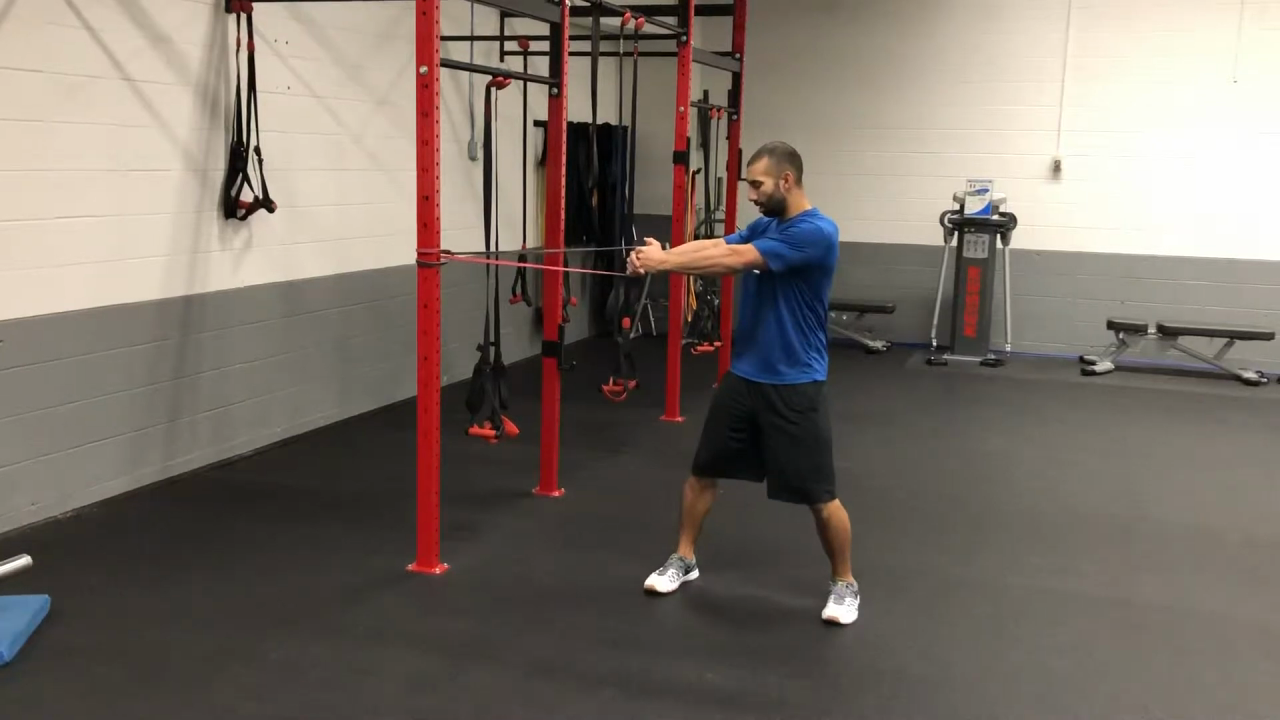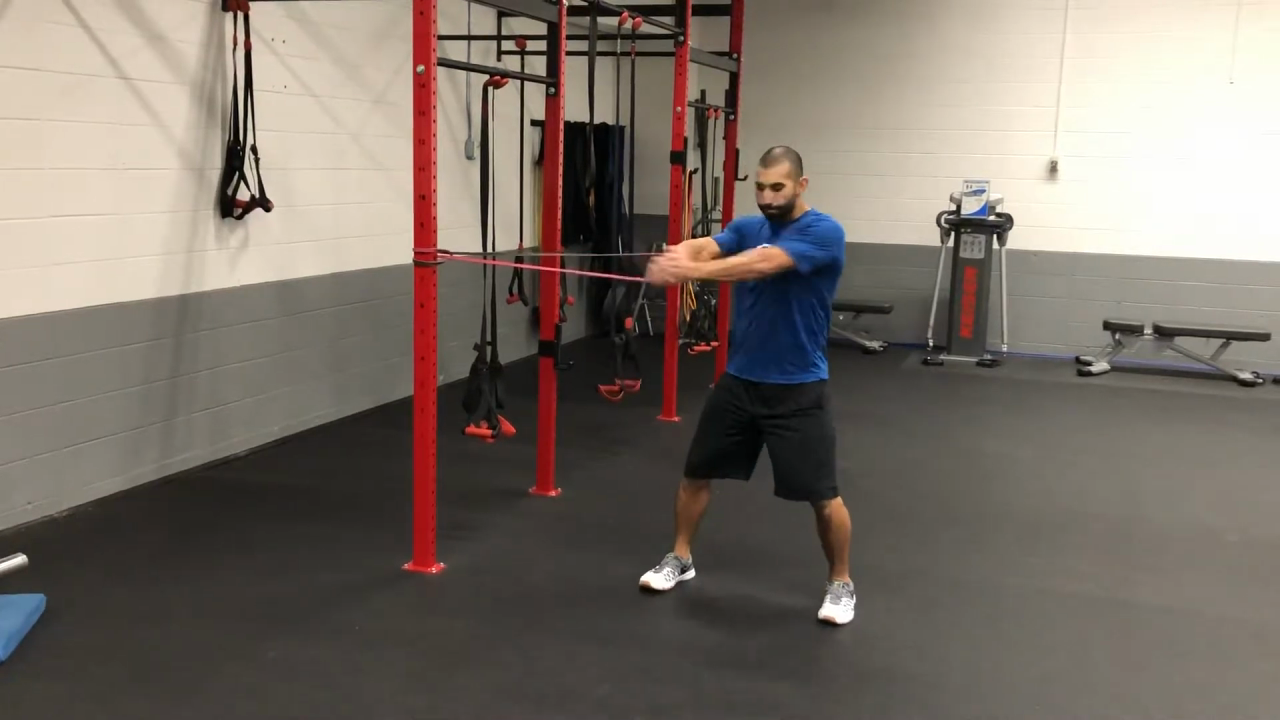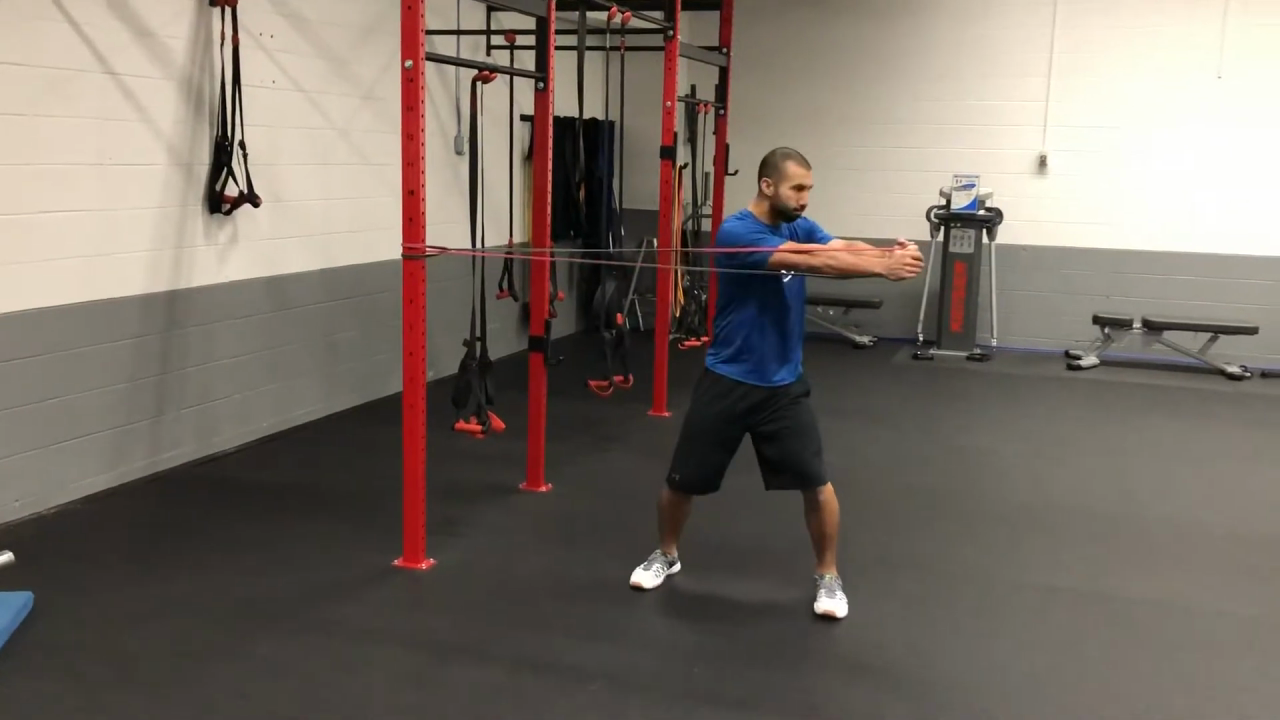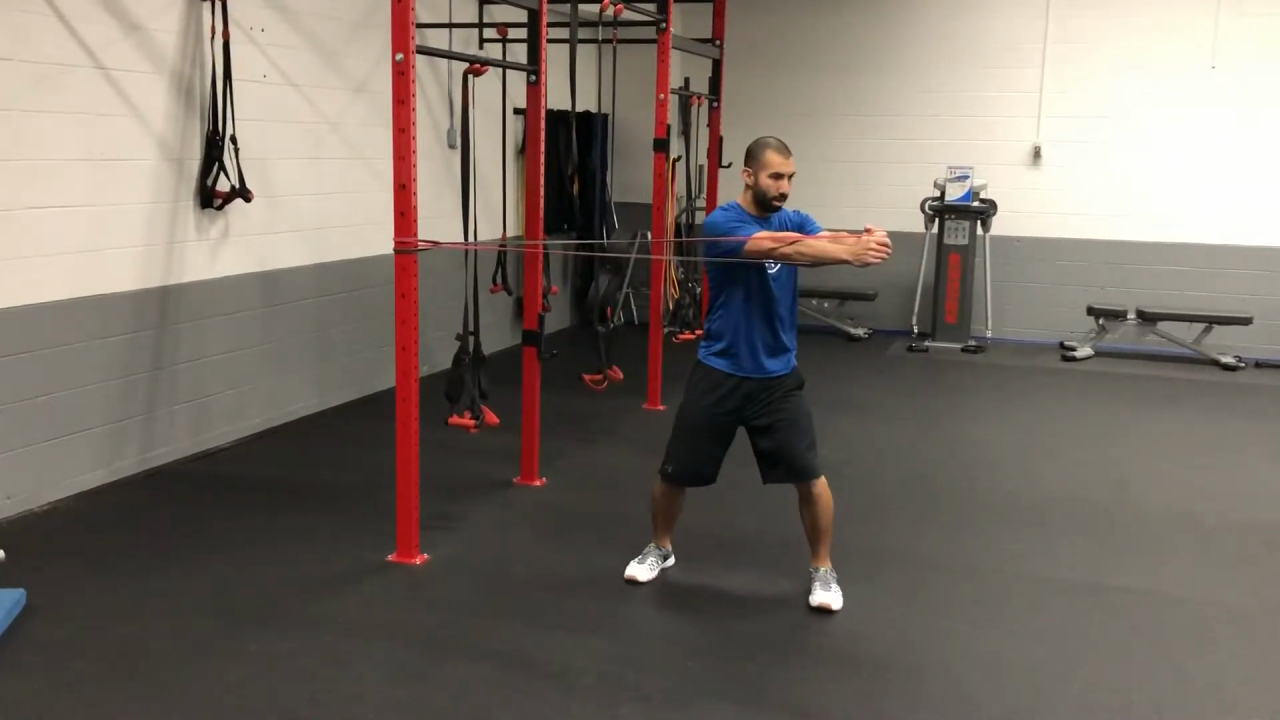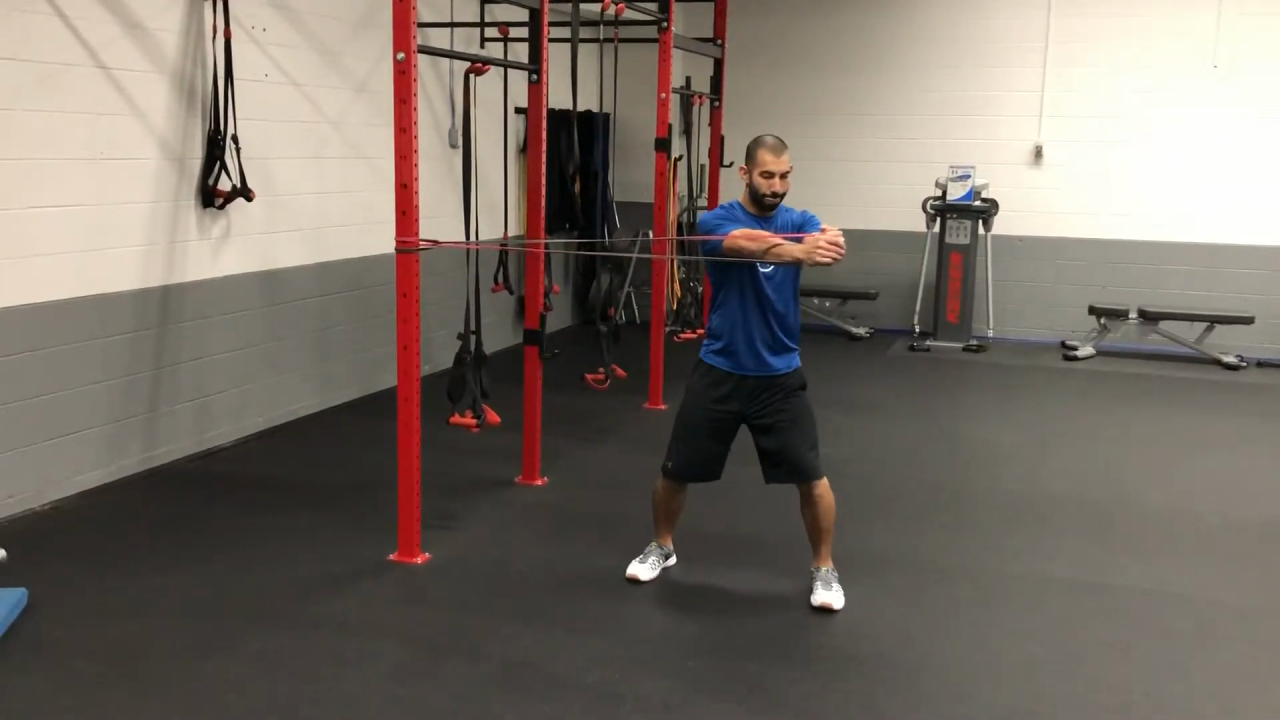
dt=0.7s
person 1, frame 1
left shoulder: (816, 232)
right shoulder: (764, 226)
left elbow: (735, 260)
right elbow: (714, 246)
left wrist: (663, 263)
right wrist: (660, 254)
left hip: (795, 385)
right hip: (742, 375)
left knee: (819, 496)
right knee: (703, 472)
left ankle: (844, 583)
right ankle: (683, 559)
person 1, frame 2
left shoulder: (825, 232)
right shoulder: (749, 226)
left elbow: (763, 265)
right elbow: (705, 246)
left wrist: (693, 273)
right wrist: (676, 257)
left hip: (798, 387)
right hip: (739, 379)
left knee: (822, 494)
right knee: (697, 473)
left ankle: (840, 583)
right ankle: (680, 558)
person 1, frame 3
left shoulder: (800, 227)
right shoulder: (736, 233)
left elbow: (843, 248)
right elbow: (808, 262)
left wrist: (890, 253)
right wrist: (882, 267)
left hip: (785, 384)
right hip: (727, 381)
left knee: (816, 484)
right knee: (683, 482)
left ankle: (828, 576)
right ankle: (666, 555)
person 1, frame 4
left shoulder: (793, 219)
right shoulder: (722, 224)
left elbow: (824, 240)
right elbow: (782, 250)
left wrist: (861, 241)
right wrist: (850, 253)
left hip: (778, 376)
right hip: (720, 373)
left knee: (810, 477)
right knee: (676, 474)
left ankle: (822, 569)
right ankle: (660, 548)
person 1, frame 5
left shoulder: (800, 221)
right shoulder: (717, 222)
left elbow: (820, 244)
right elbow: (754, 245)
left wrist: (829, 244)
right wrist: (802, 251)
left hip: (779, 375)
right hip: (719, 371)
left knee: (811, 478)
right knee: (675, 471)
left ankle: (823, 568)
right ankle: (661, 547)
